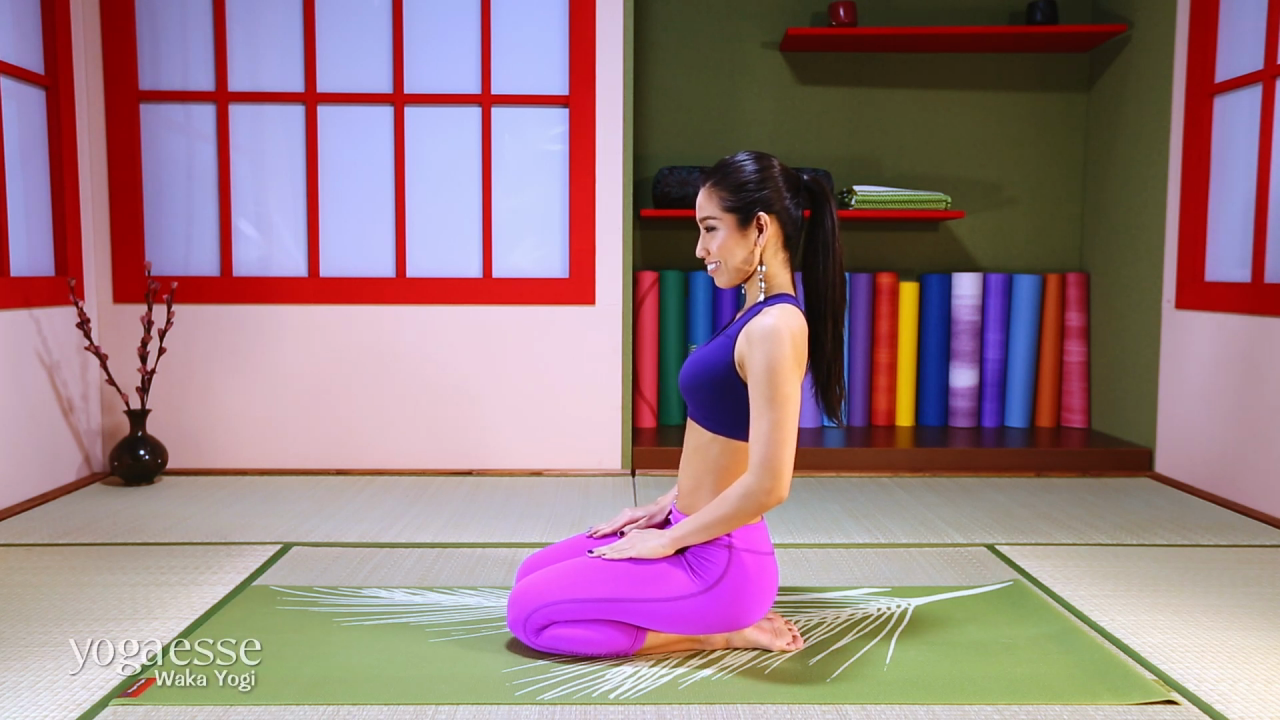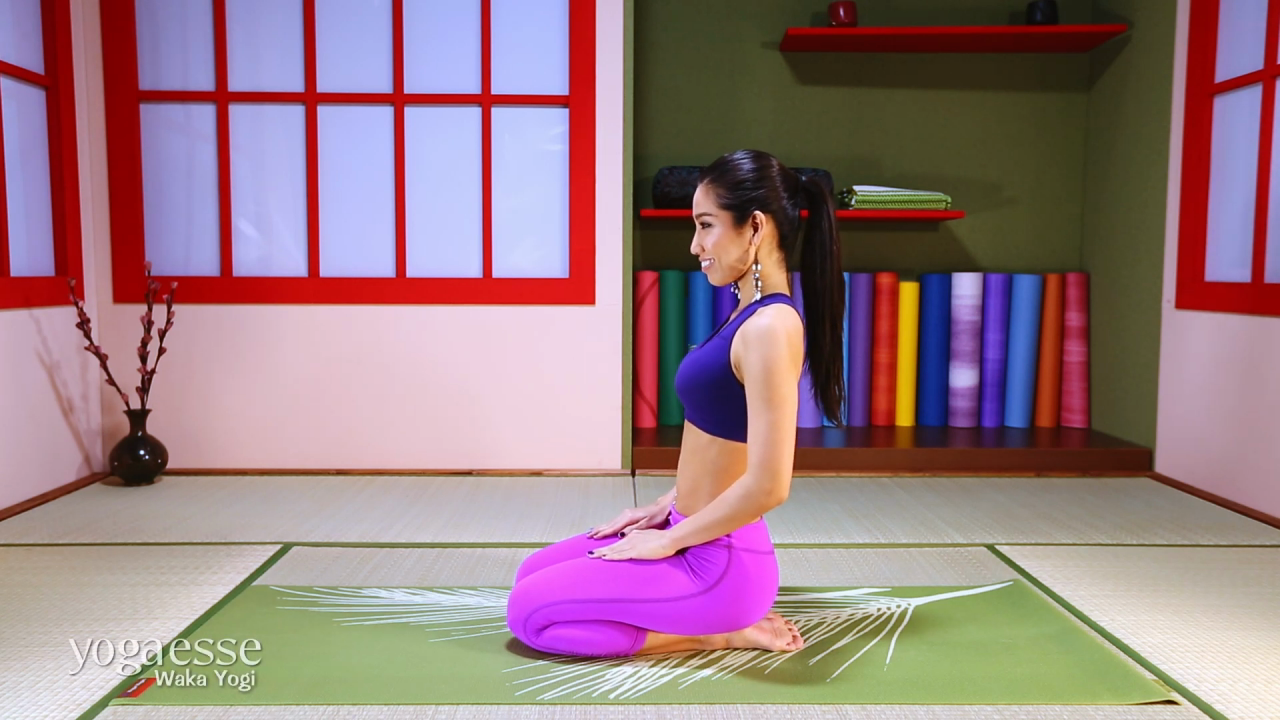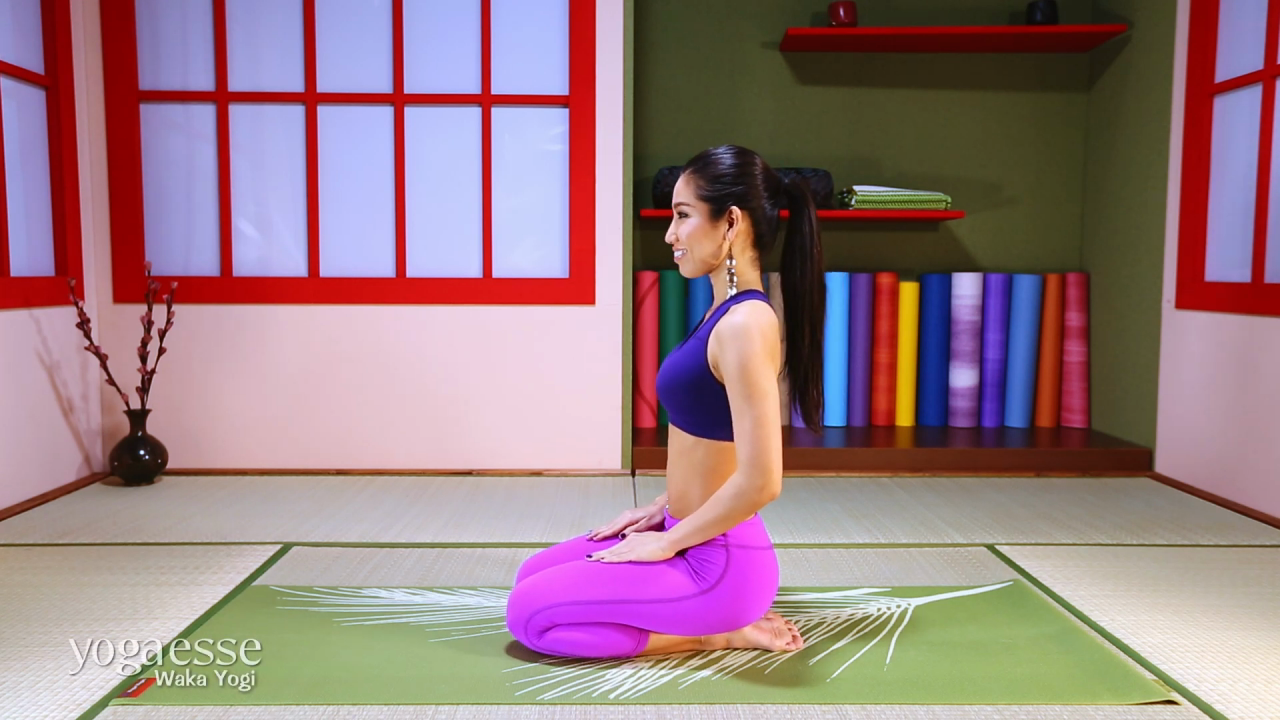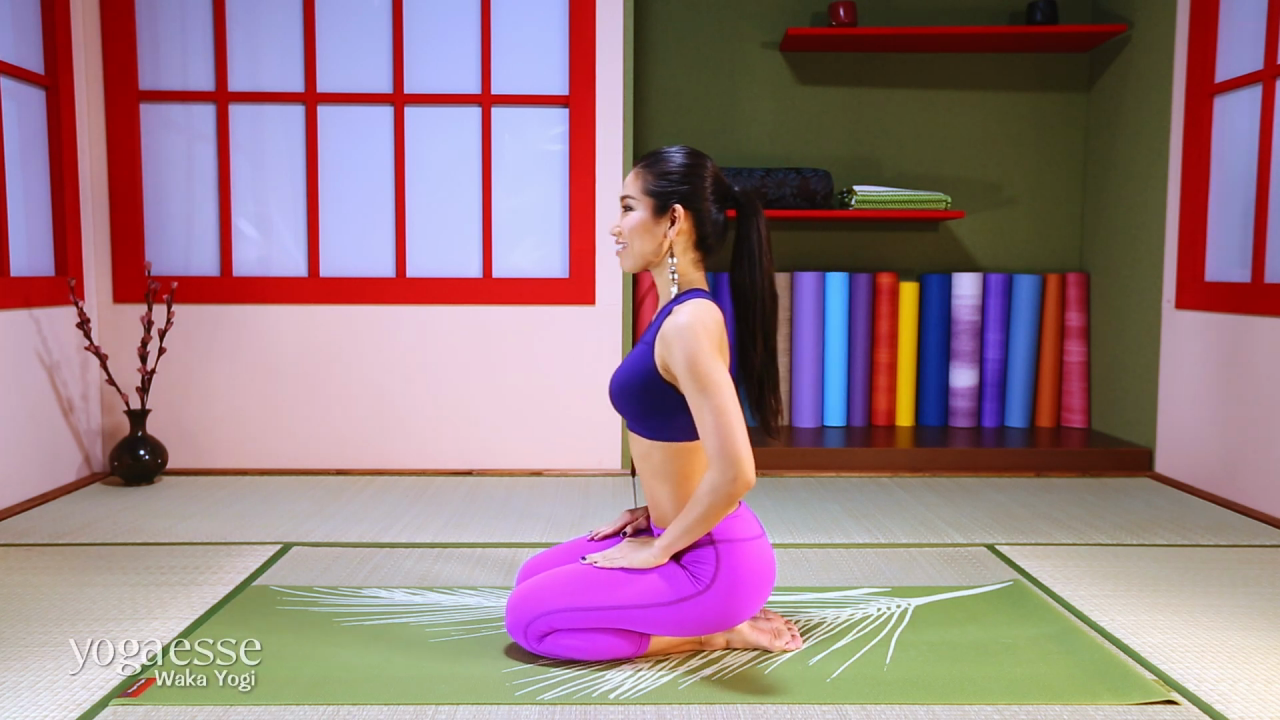
dt=0.3s
person 1, frame 1
left shoulder: (775, 328)
right shoulder: (758, 315)
left elbow: (768, 484)
left wrist: (668, 540)
right wrist: (665, 505)
left hip: (720, 564)
right hip: (701, 539)
left knee: (530, 613)
right knee: (533, 576)
left ankle: (719, 632)
right ankle: (721, 618)
person 1, frame 2
left shoulder: (769, 328)
right shoulder: (751, 315)
left elbow: (768, 485)
left wrist: (668, 541)
right wrist: (665, 506)
left hip: (718, 564)
right hip: (699, 540)
left knee: (530, 612)
right knee: (533, 575)
left ankle: (720, 631)
right ankle: (719, 616)
person 1, frame 3
left shoulder: (745, 325)
right shoulder: (727, 311)
left elbow: (761, 480)
left wrist: (667, 543)
right wrist: (664, 510)
left hip: (719, 563)
right hip: (698, 539)
left knee: (530, 615)
right knee: (533, 578)
left ankle: (717, 632)
right ankle: (720, 617)
person 1, frame 4
left shoulder: (688, 323)
right shoulder: (680, 310)
left elbow: (735, 472)
left wrist: (661, 548)
right wrist: (656, 511)
left hip: (713, 562)
right hip: (696, 543)
left knee: (529, 618)
right knee: (533, 579)
left ankle: (716, 631)
right ankle: (713, 615)
